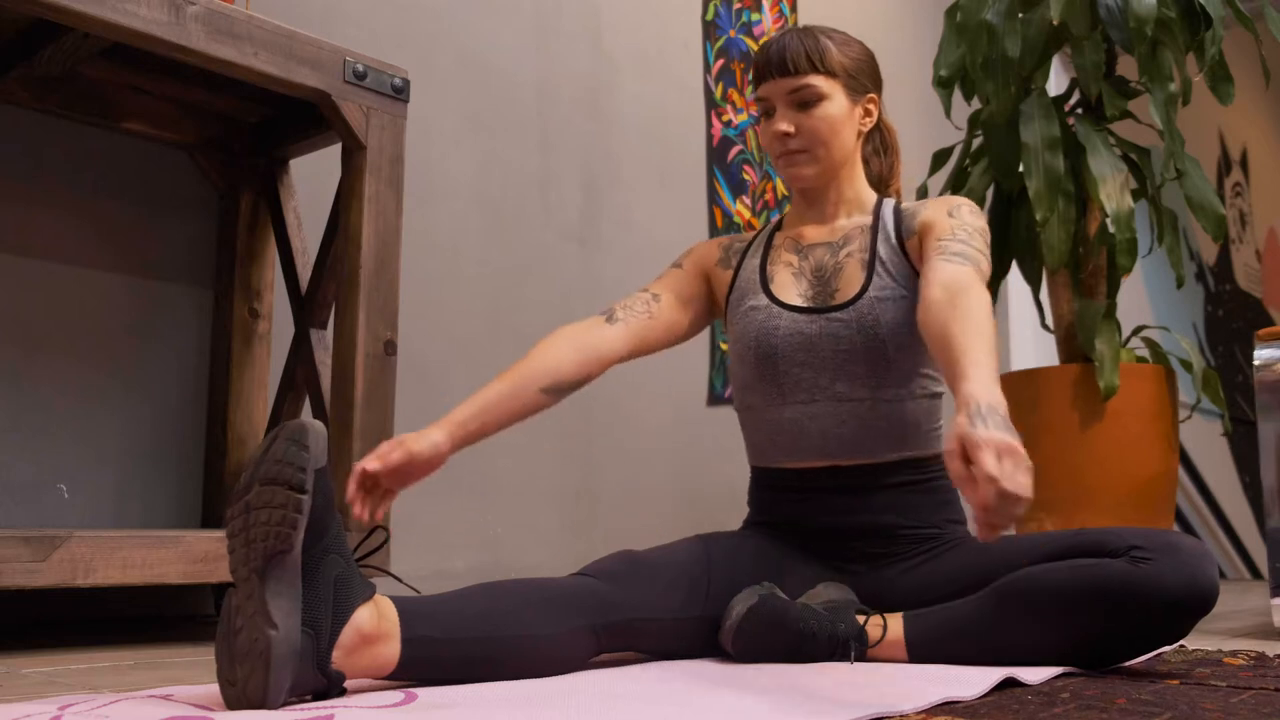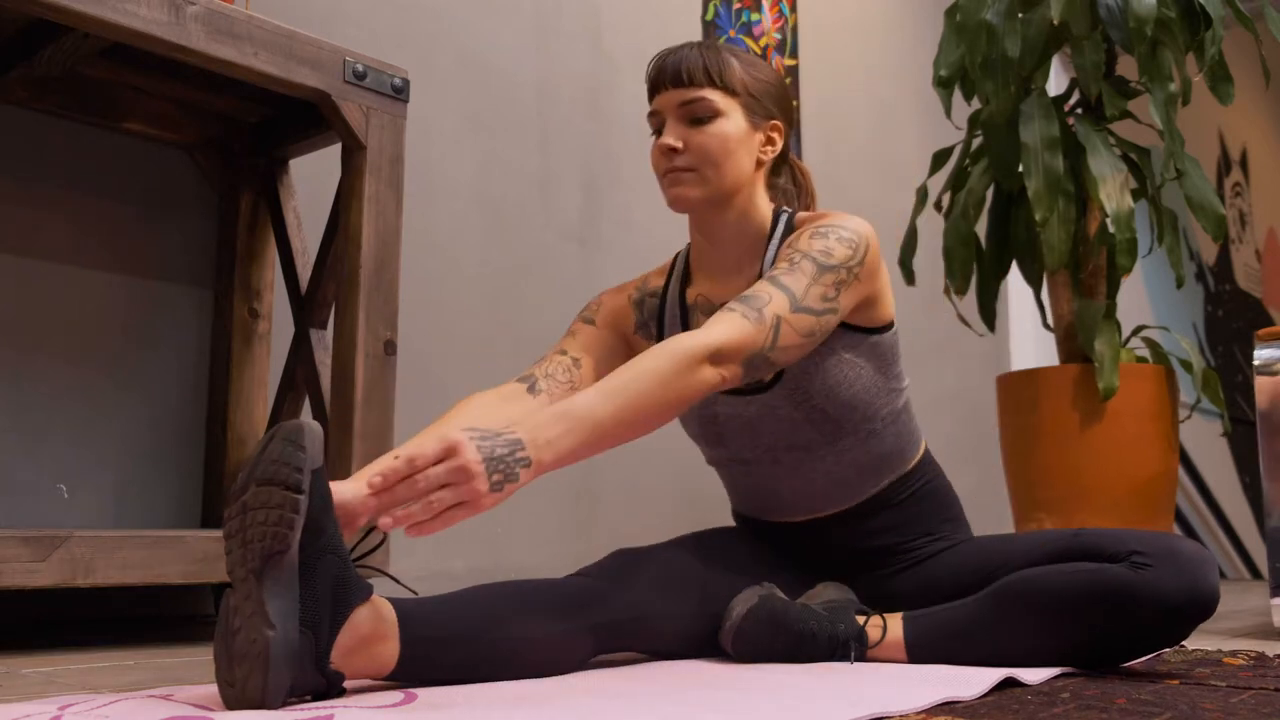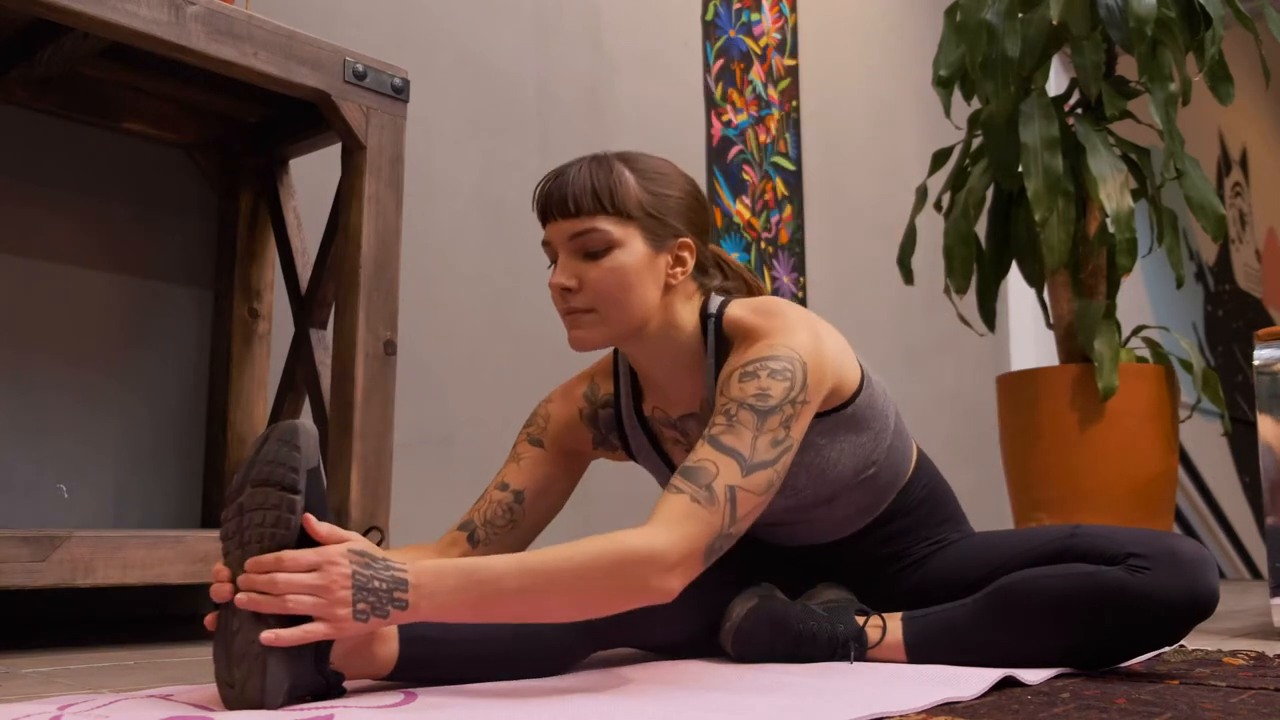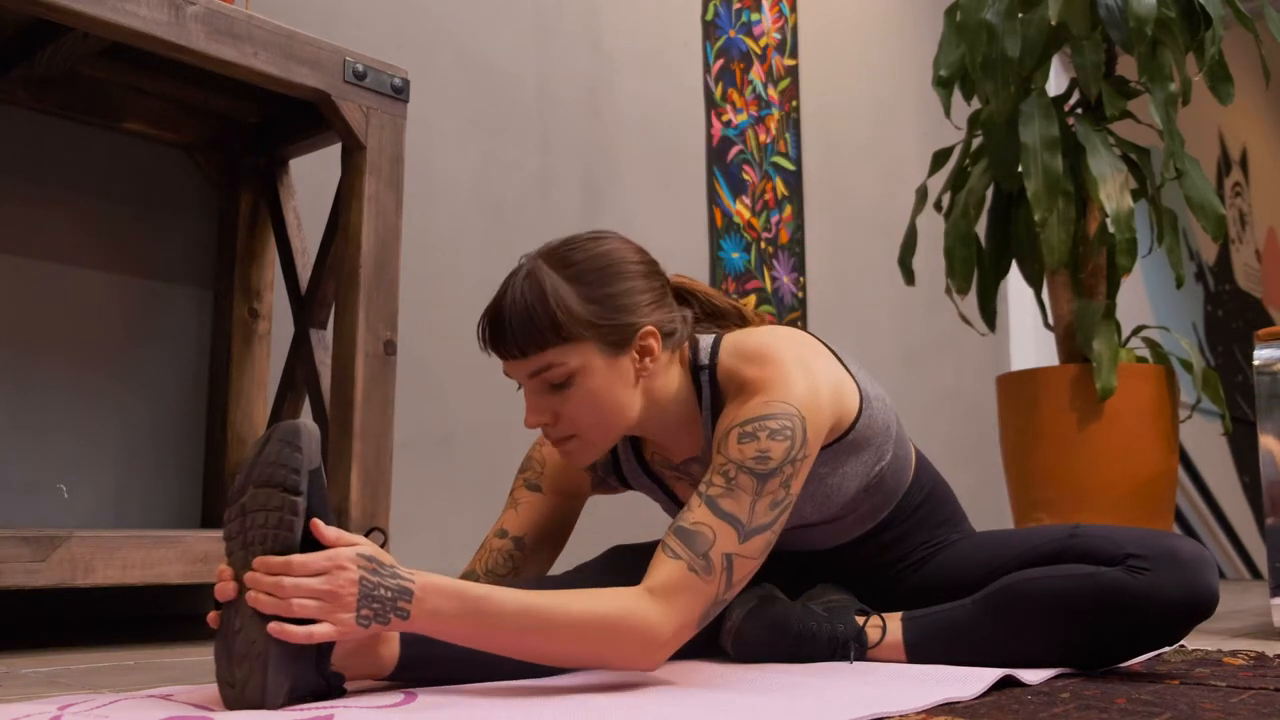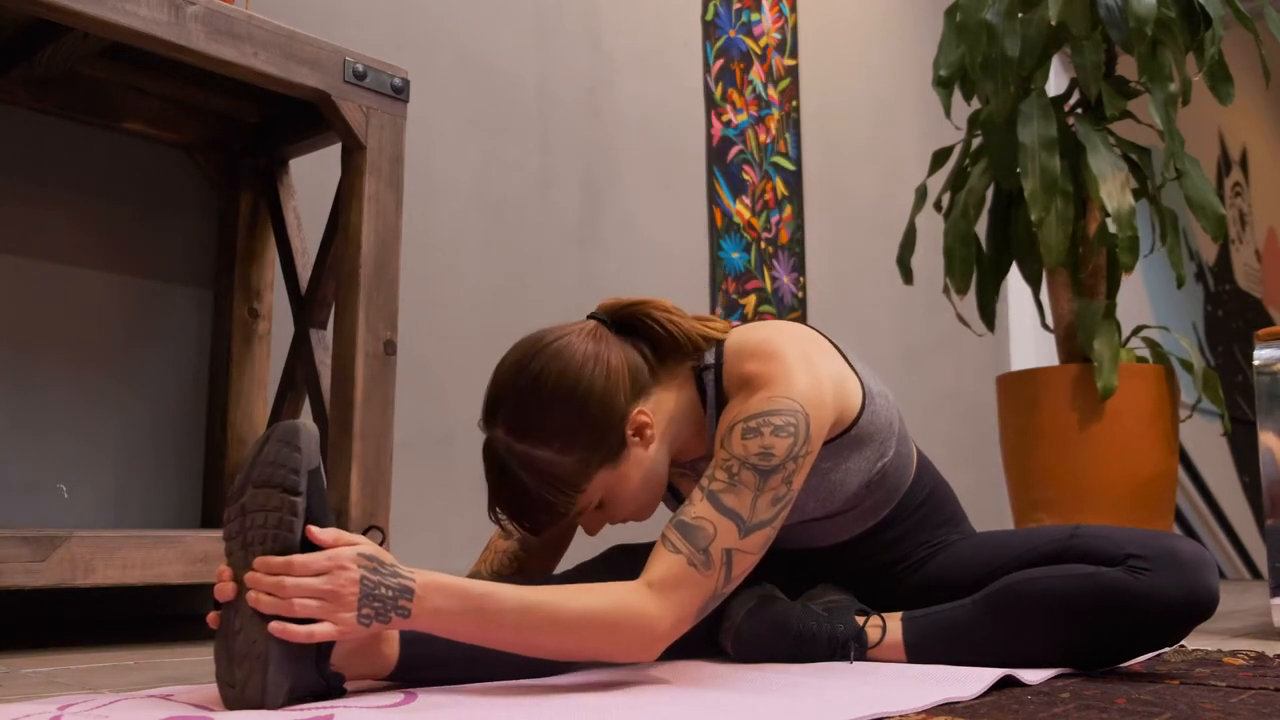
dt=1s
person 1, frame 1
left shoulder: (938, 223)
right shoulder: (723, 263)
left elbow: (952, 301)
right elbow: (597, 341)
left wrist: (981, 401)
right wrist: (442, 436)
left hip: (918, 543)
right hip: (778, 546)
left knee: (1182, 572)
right knee: (612, 593)
left ankle: (859, 638)
right ankle: (350, 628)
person 1, frame 2
left shoulder: (840, 244)
right shoulder: (635, 305)
left elbow: (716, 355)
right elbow: (519, 394)
left wrist: (523, 451)
right wrist: (365, 488)
left hip: (914, 553)
right hip: (774, 563)
left knee: (1180, 577)
right knee: (612, 593)
person 1, frame 3
left shoulder: (779, 346)
right shoulder: (585, 409)
left elbow: (667, 558)
right elbow: (468, 549)
left wrist: (405, 589)
right wrist: (372, 581)
left hip: (914, 563)
right hip: (779, 581)
left knee: (1179, 577)
right knee: (601, 589)
person 1, frame 4
left shoulder: (776, 380)
right shoulder: (579, 444)
left elbow: (659, 625)
right elbow: (490, 590)
left wrist: (411, 595)
right wrist: (375, 627)
left hip: (914, 565)
right hip: (779, 590)
left knee: (1179, 577)
right knee: (617, 578)
person 1, frame 5
left shoulder: (779, 382)
right shoulder: (598, 434)
left elbow: (656, 620)
right elbow: (496, 590)
left wrist: (412, 592)
right wrist: (375, 635)
left hip: (915, 565)
right hip: (781, 593)
left knee: (1179, 578)
right knee: (618, 585)
